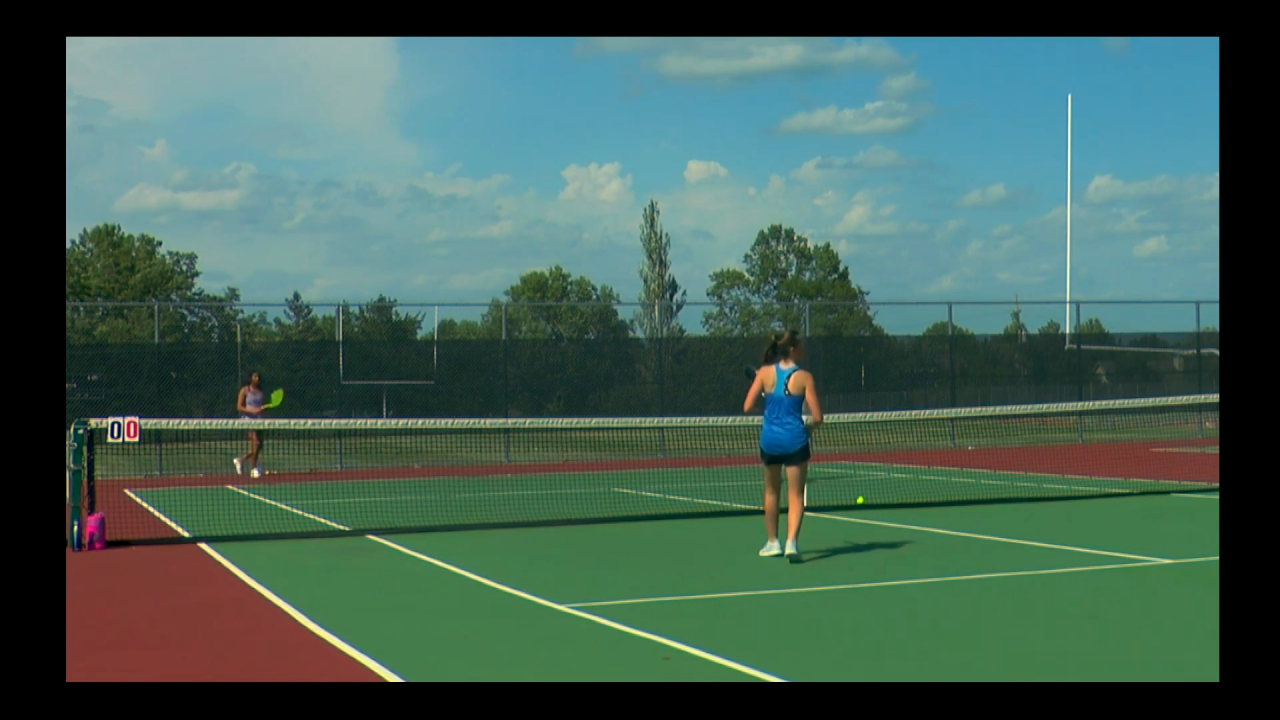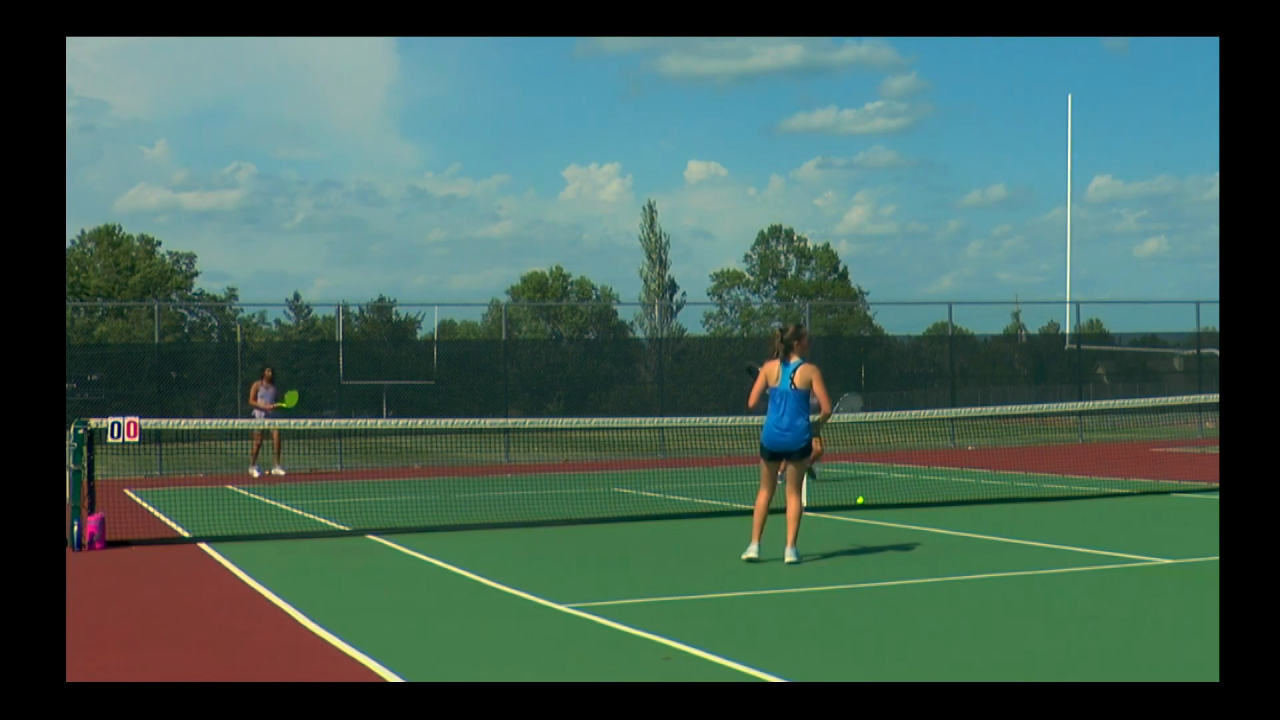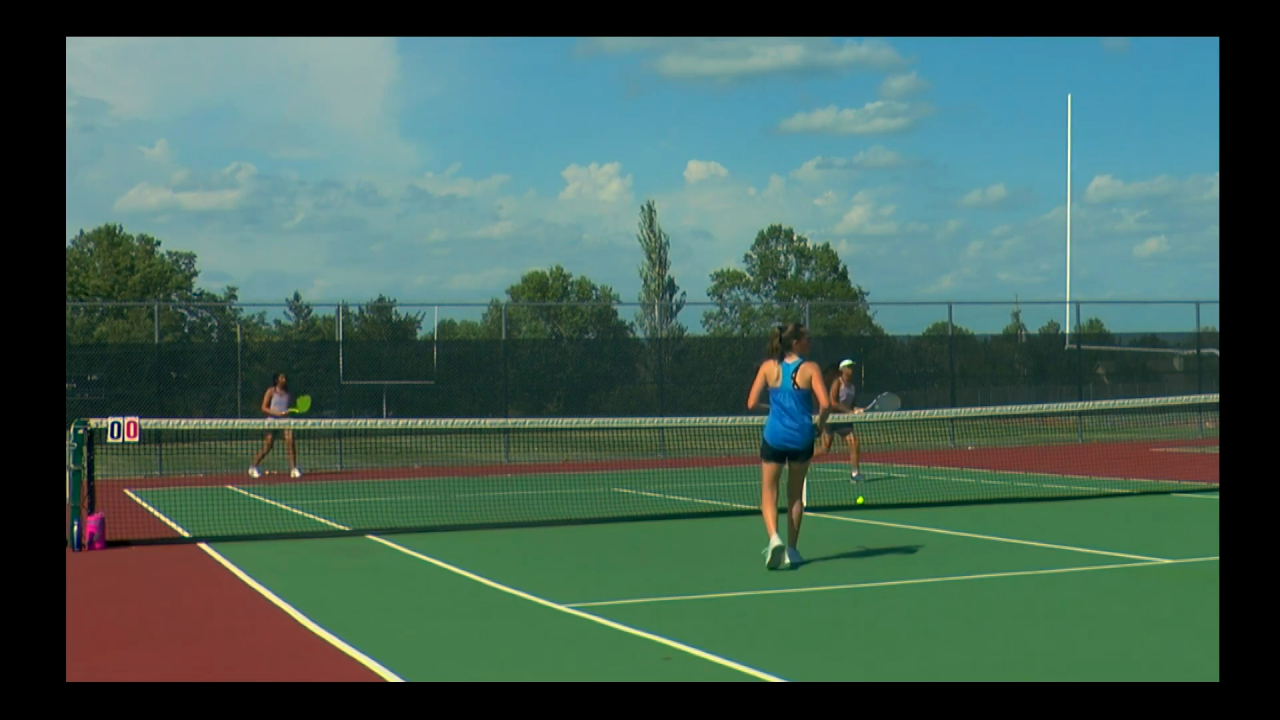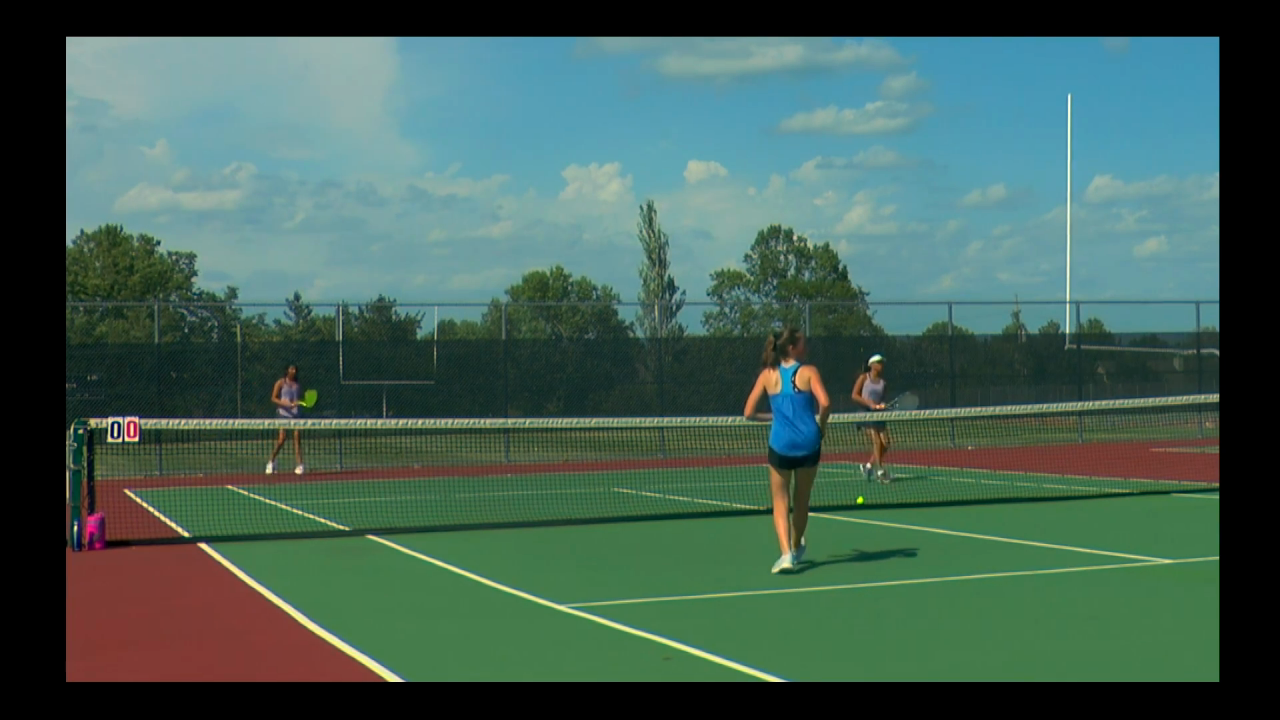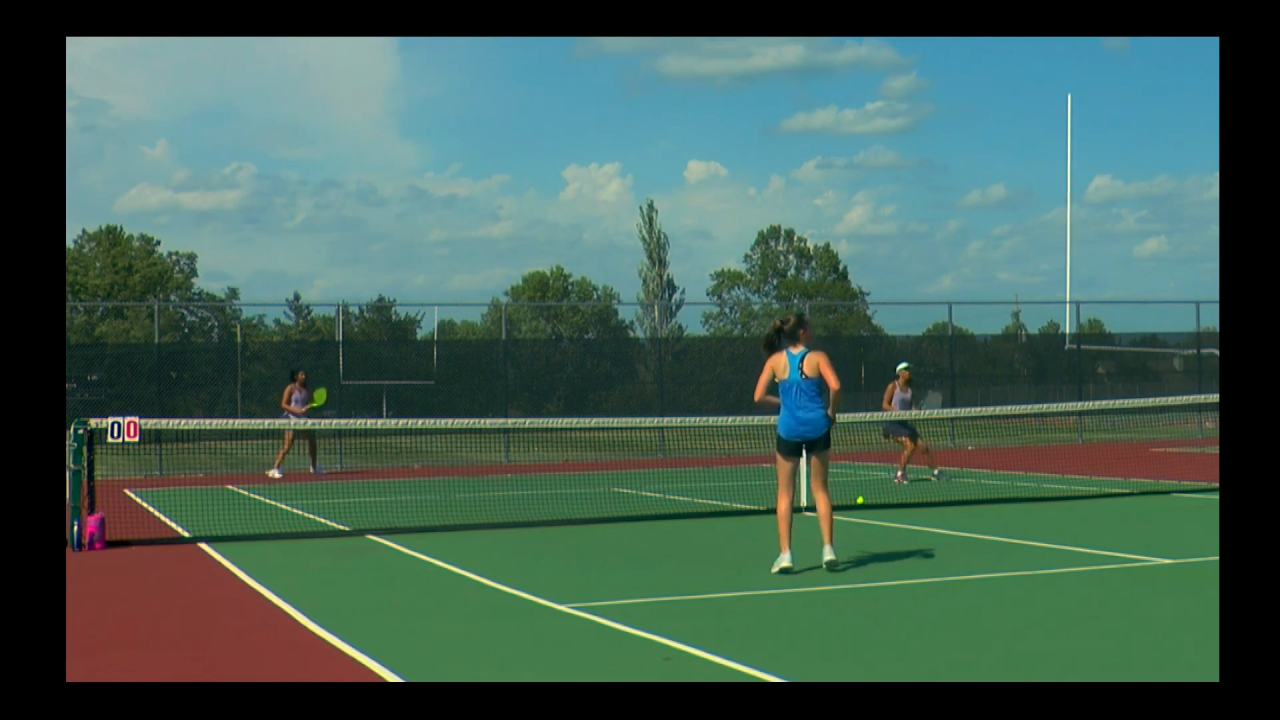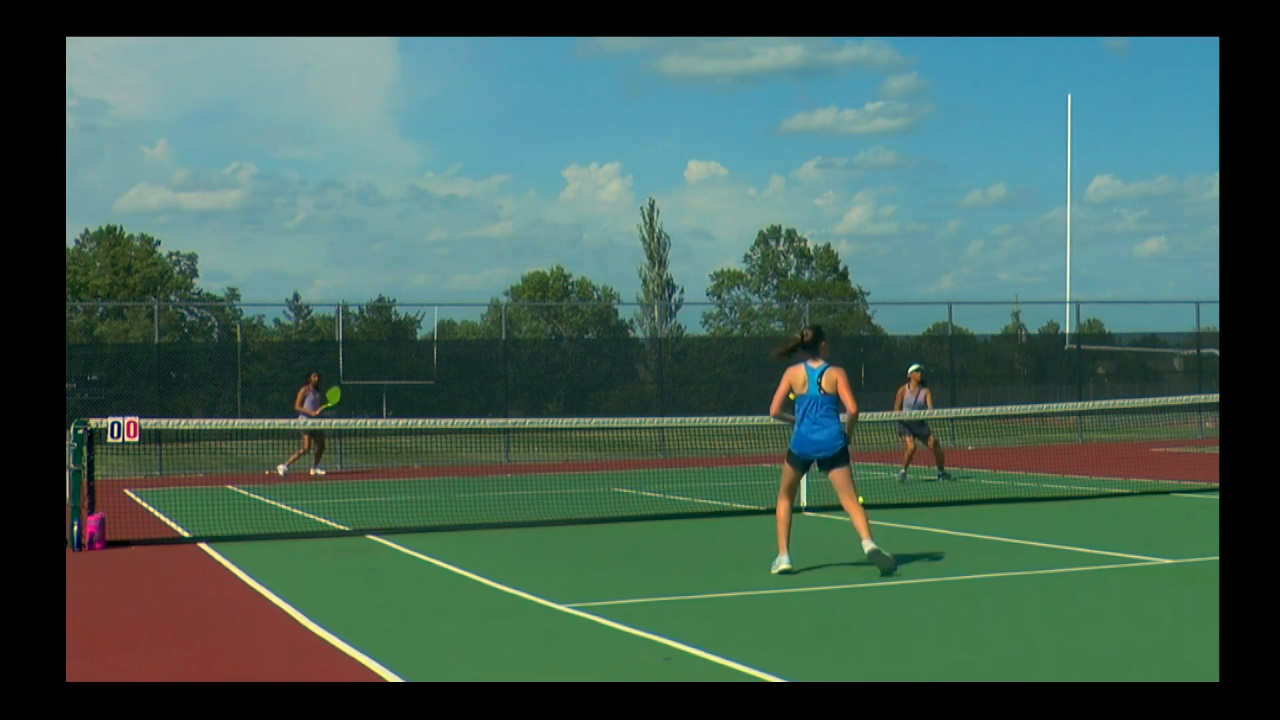
dt=0.2s
person 1, frame 1
left shoulder: (765, 372)
right shoulder: (804, 377)
left elbow: (748, 407)
right elbow: (817, 417)
right wrist: (809, 428)
left hip: (769, 439)
right hip: (795, 439)
left knee: (771, 491)
right knee: (796, 496)
left ankle: (773, 542)
right ankle: (791, 541)
person 1, frame 2
left shoulder: (770, 367)
right shoulder: (810, 370)
left elbow: (752, 403)
right elbow: (826, 409)
right wrist: (817, 425)
left hip: (772, 436)
right hip: (799, 437)
left knee: (765, 491)
right knee: (793, 493)
left ankle: (754, 545)
right ankle: (790, 548)
person 1, frame 3
left shoulder: (768, 367)
right shoulder: (810, 368)
left elbow: (751, 404)
right elbow: (825, 404)
right wrist: (820, 425)
left hip: (774, 436)
right hip: (802, 436)
left knee: (770, 495)
right knee: (795, 495)
left ankle: (774, 539)
right ankle: (791, 551)
person 1, frame 4
left shoulder: (767, 375)
right shoulder: (809, 371)
left elbow: (748, 413)
right elbow: (825, 403)
right wrist: (822, 426)
left hip: (781, 443)
right hip: (808, 441)
left knee: (781, 504)
right knee: (802, 500)
left ankle: (787, 554)
right ankle: (796, 549)
person 1, frame 5
left shoulder: (775, 359)
right shoulder: (818, 357)
left elbow: (759, 397)
right elbow: (835, 387)
right wrist: (831, 412)
left hip: (789, 429)
right hip: (817, 427)
left knee: (785, 494)
right knee: (821, 491)
left ankle: (785, 554)
right ankle: (828, 548)
person 1, frame 6
left shoulder: (793, 373)
right shoulder: (836, 373)
left elbow: (774, 411)
right elbow: (852, 410)
right wrist: (848, 432)
left hip: (801, 444)
right hip: (832, 443)
left knee: (785, 498)
right knee: (851, 502)
left ankle: (783, 557)
right ankle: (869, 543)
